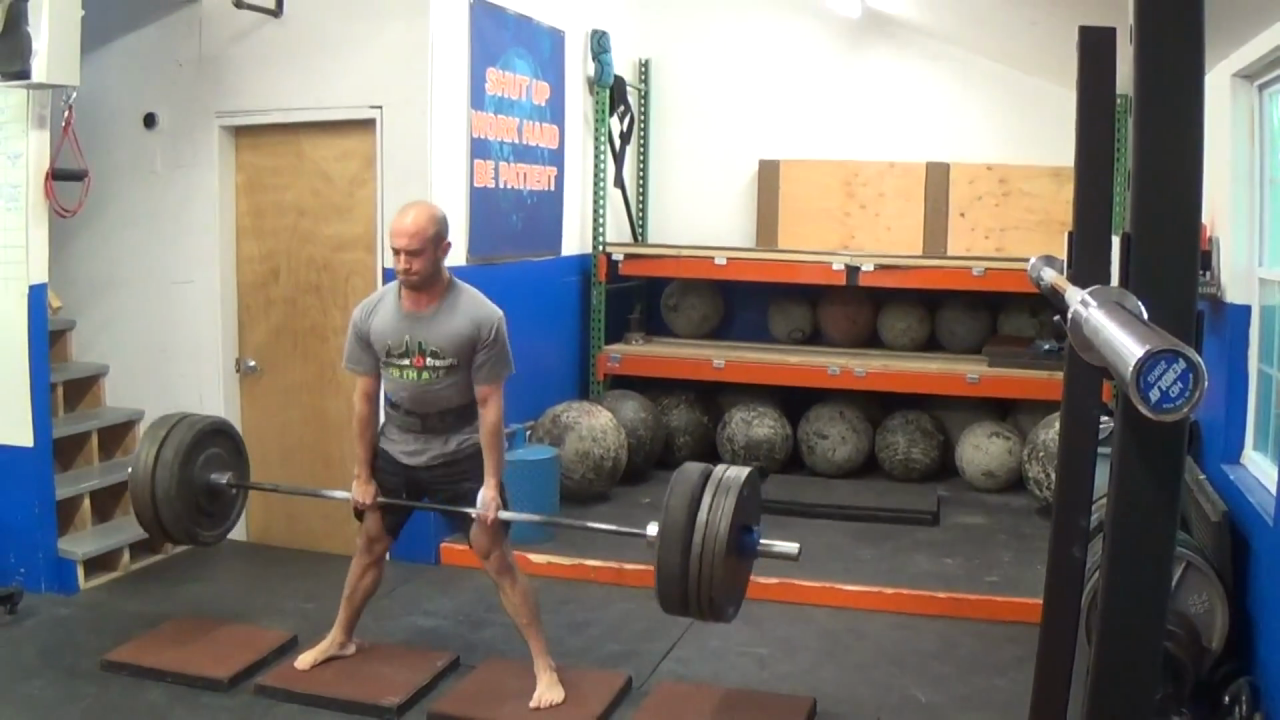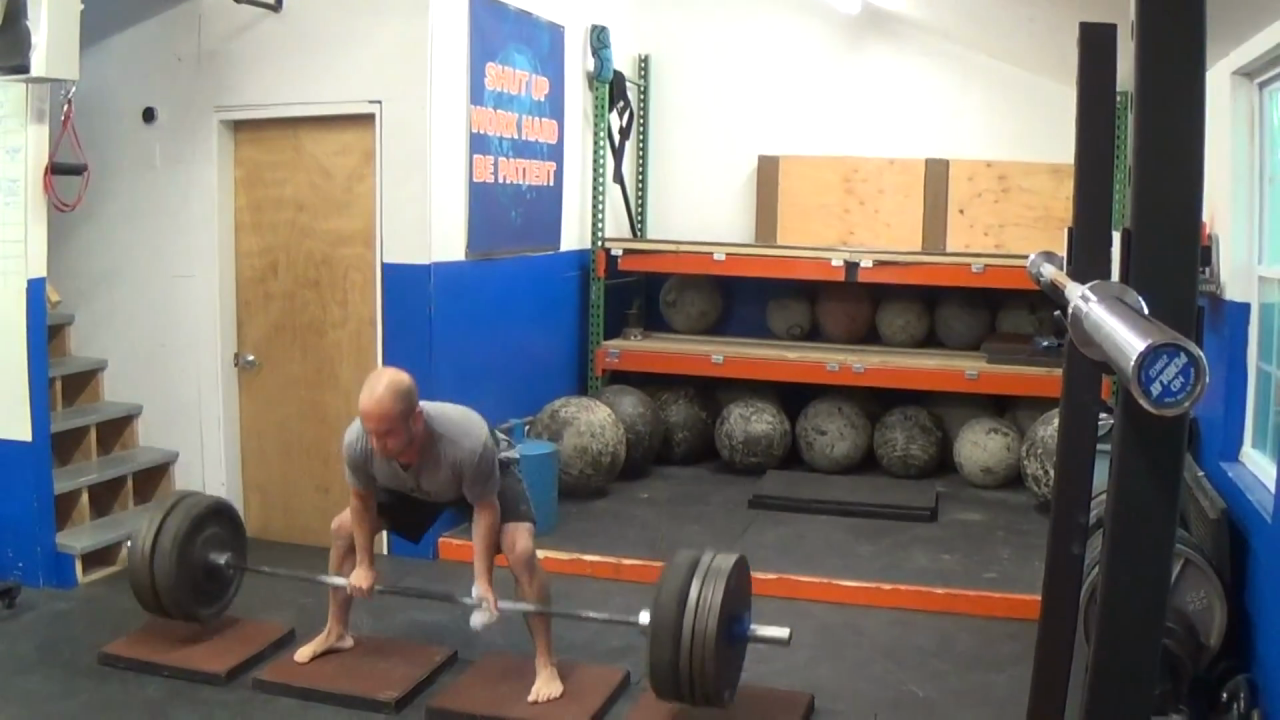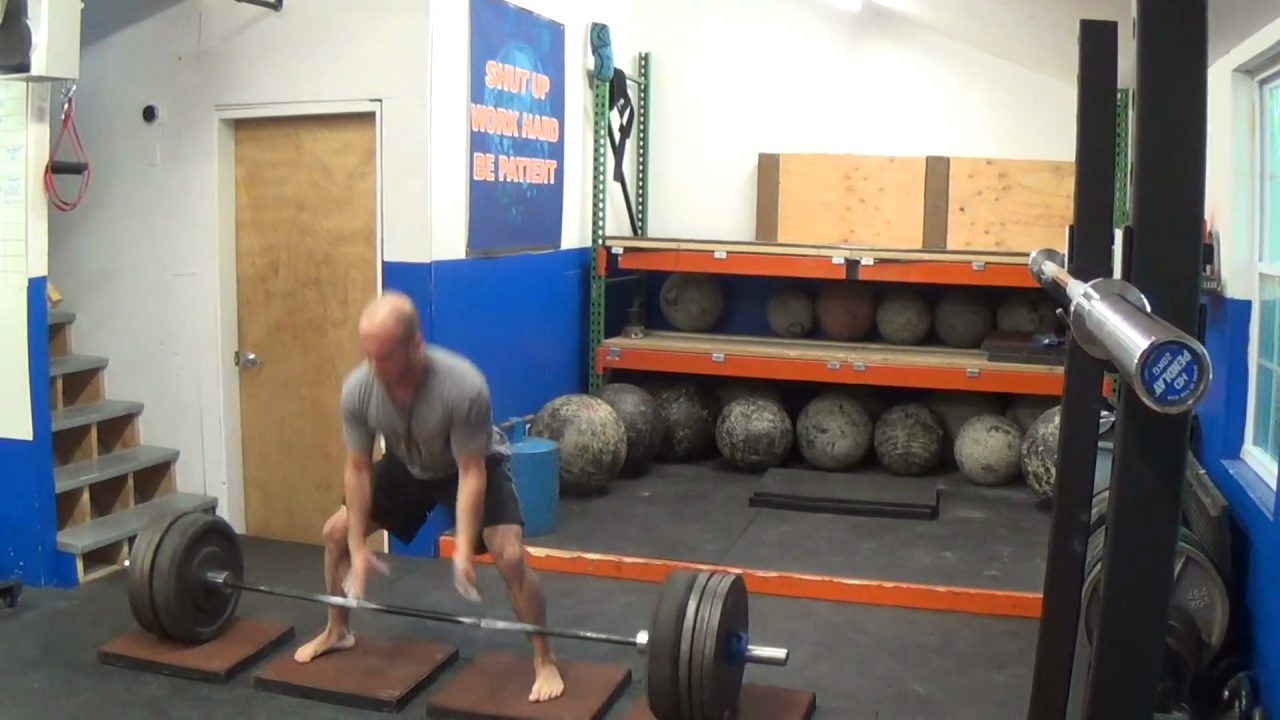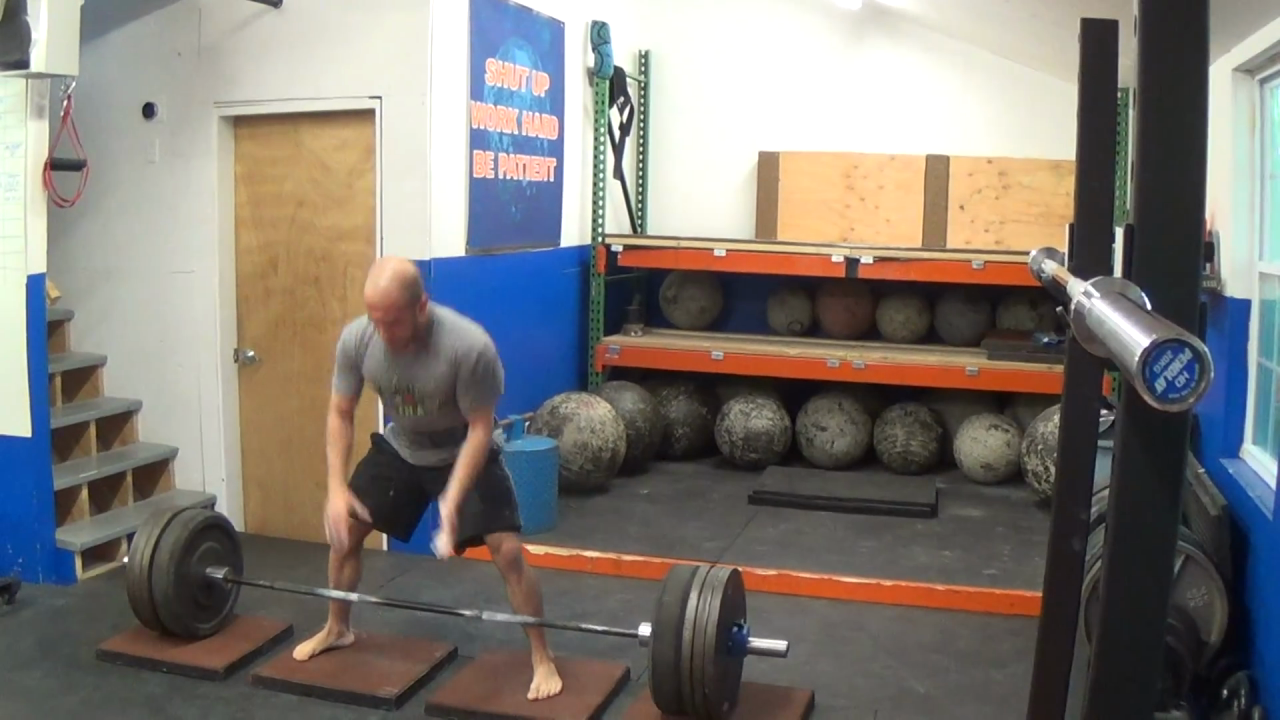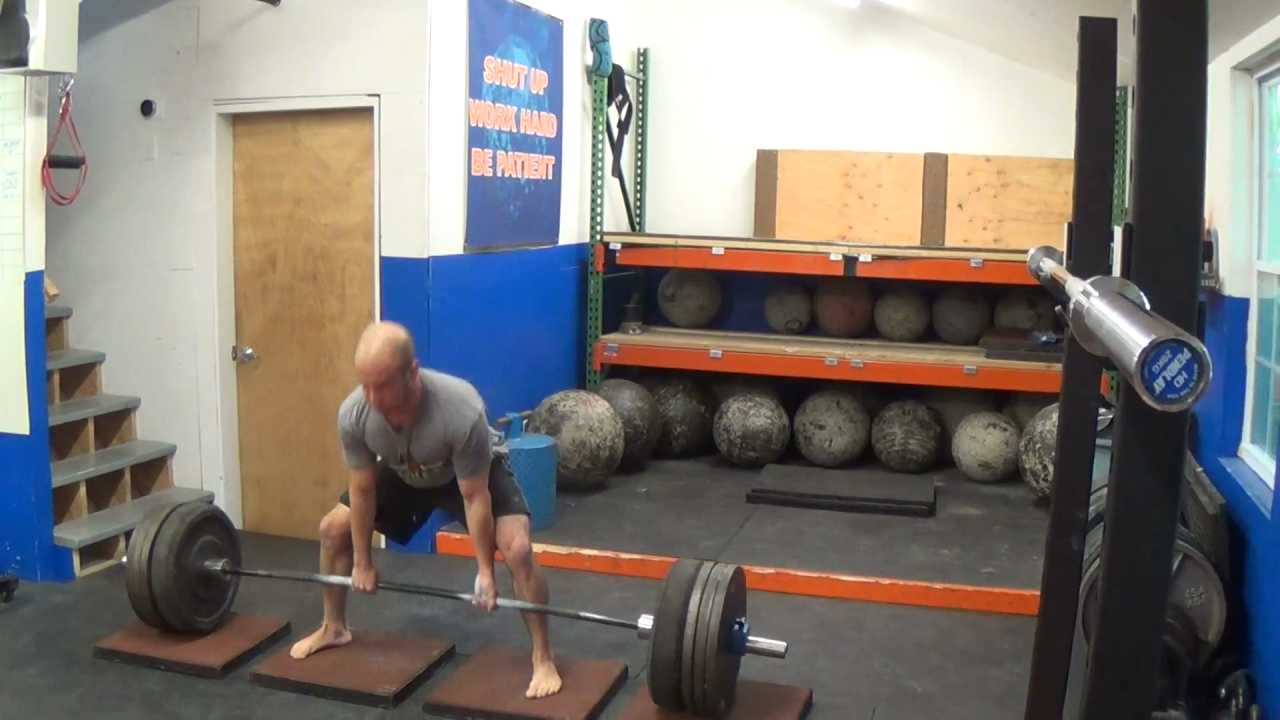
dt=0.4s
person 1, frame 1
left shoulder: (480, 316)
right shoulder: (370, 313)
left elbow: (490, 405)
right elbow: (365, 398)
left wrist: (491, 484)
right wrist: (362, 473)
left hip: (462, 453)
right hip: (394, 452)
left knee: (496, 561)
right knee: (370, 547)
left ankle: (545, 668)
right ankle: (340, 640)
person 1, frame 2
left shoulder: (468, 442)
right shoulder: (358, 442)
left elbow: (485, 509)
right elbow: (362, 499)
left wrist: (484, 581)
right wrist: (363, 566)
left hip: (488, 473)
left knee: (521, 551)
right knee: (343, 529)
left ankle: (545, 664)
right ankle: (335, 632)
person 1, frame 3
left shoulder: (462, 388)
right shoulder: (357, 388)
left elbow: (471, 474)
right elbow: (359, 469)
left wrist: (465, 550)
right wrist: (358, 545)
left hip: (472, 464)
right hip: (406, 465)
left knee: (509, 557)
right knee: (336, 534)
left ankle: (544, 663)
right ankle: (337, 632)
person 1, frame 4
left shoulder: (468, 346)
right shoulder: (356, 339)
left elbow: (480, 430)
right elbow: (340, 413)
left wrist: (452, 501)
right wrist: (337, 486)
left hip: (464, 448)
right hip: (400, 449)
left knee: (507, 554)
right knee: (340, 529)
left ankle: (542, 658)
right ankle: (337, 628)
person 1, frame 5
left shoulder: (463, 413)
right shoulder: (352, 414)
left elbow: (475, 497)
right elbow: (362, 490)
left wrist: (485, 572)
right wrist: (363, 563)
left hip: (476, 471)
right hip: (404, 473)
left knee: (516, 549)
right knee: (334, 529)
left ankle: (542, 659)
right ankle: (333, 628)
